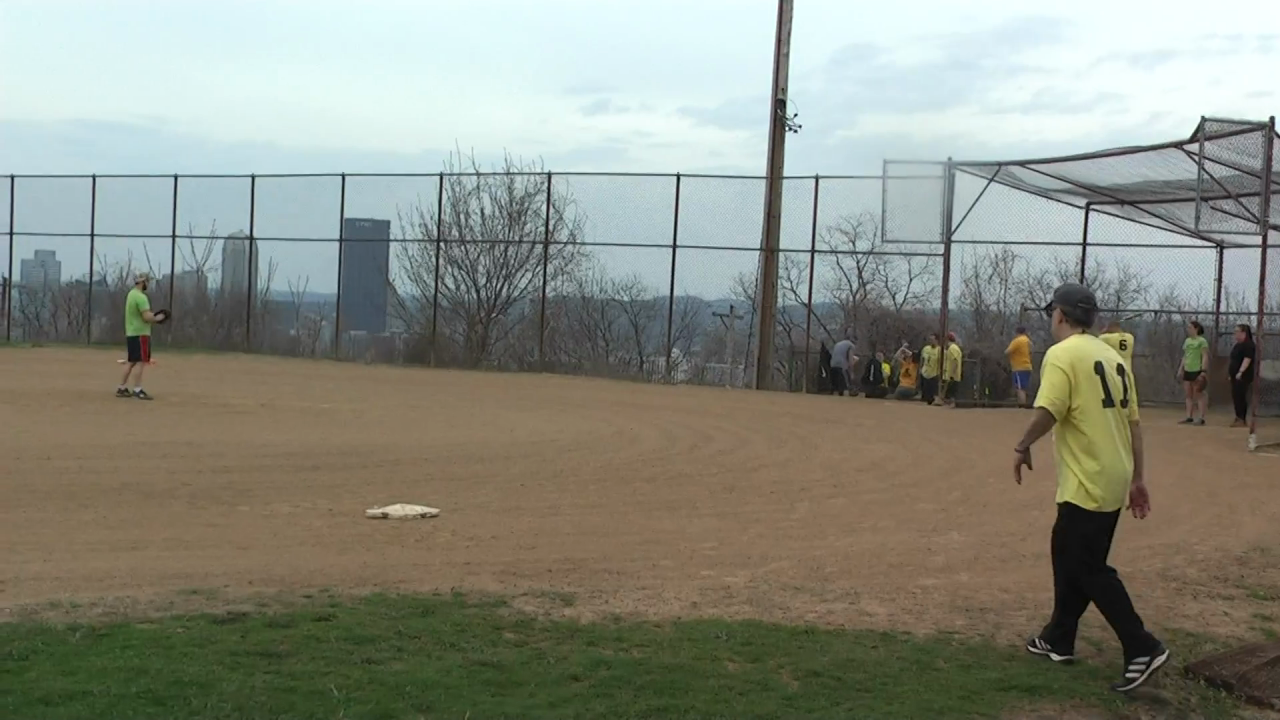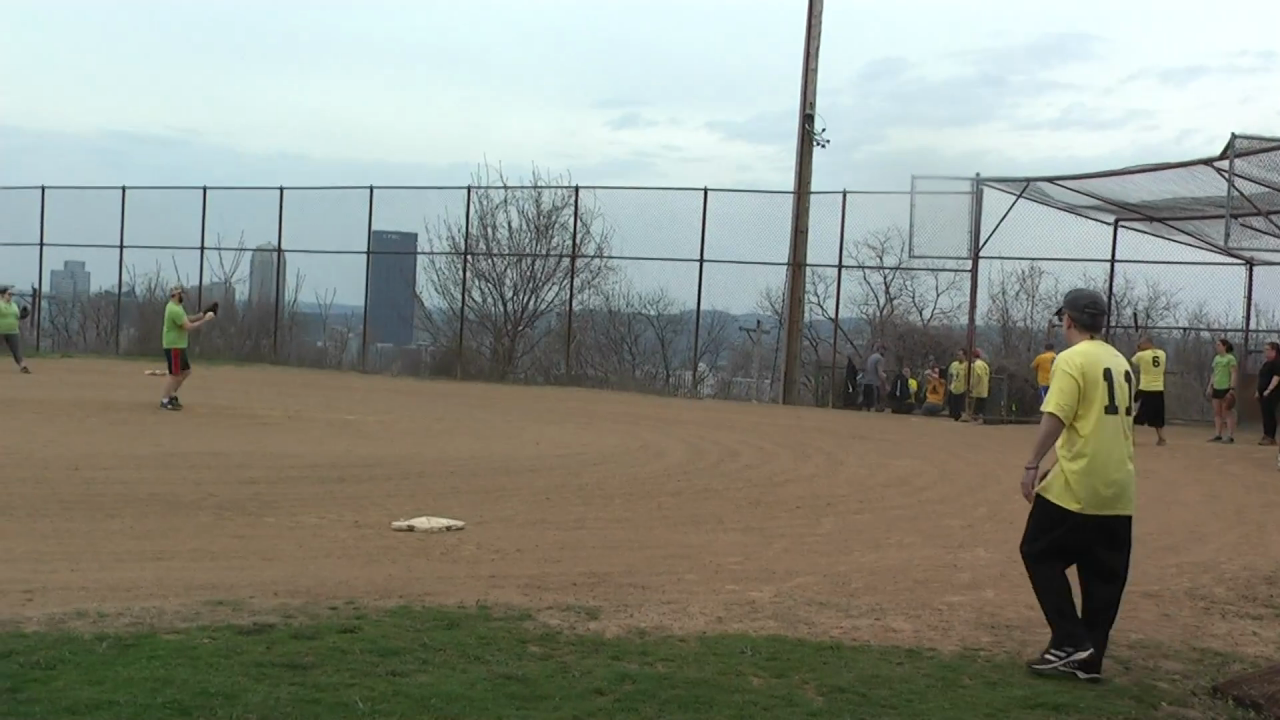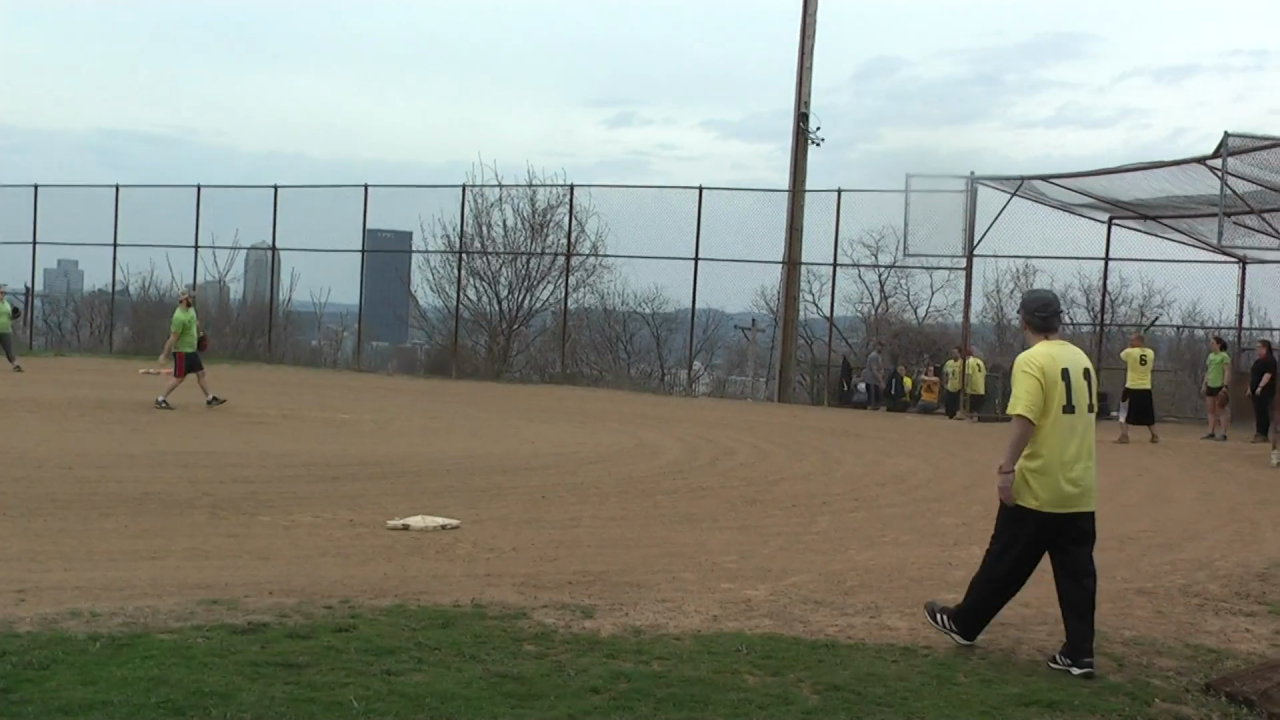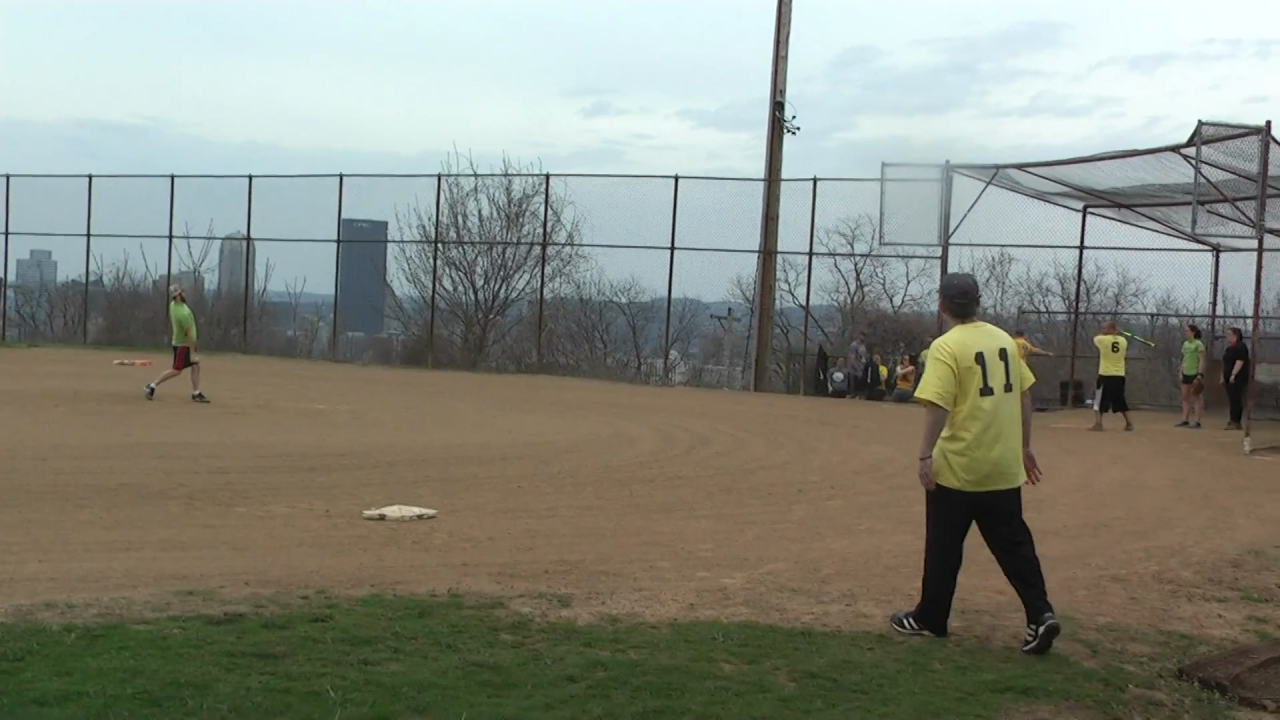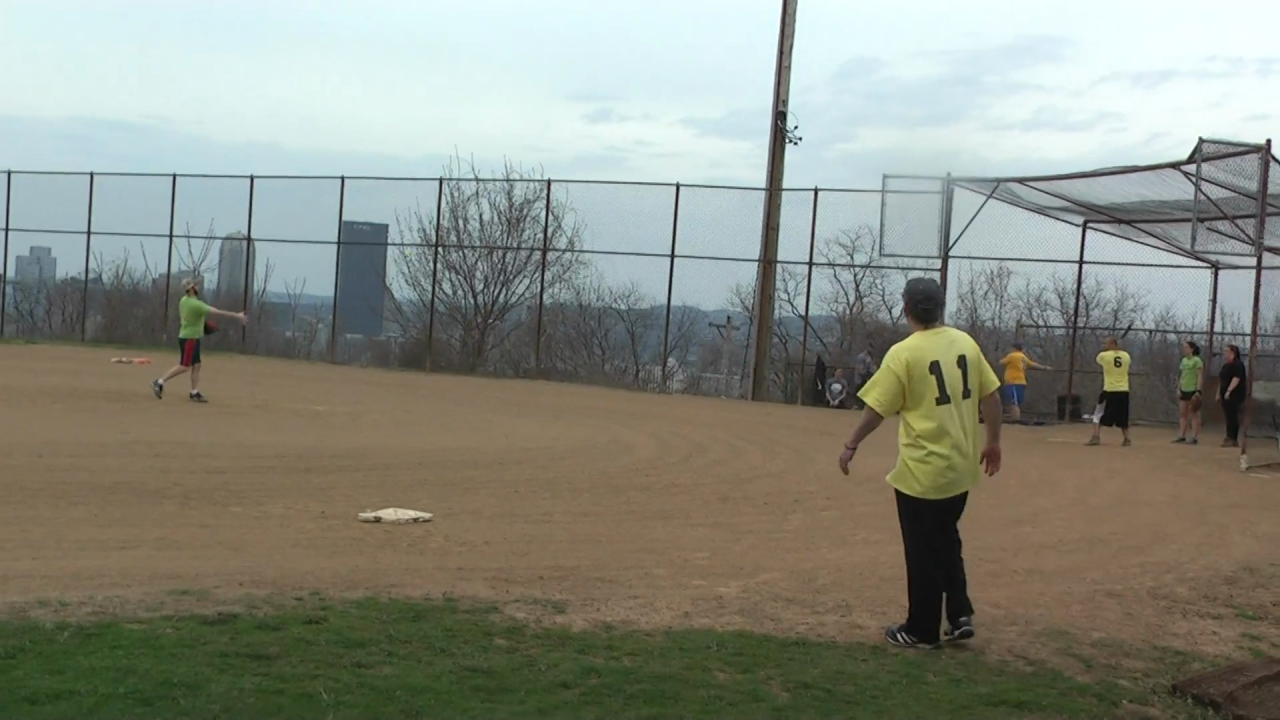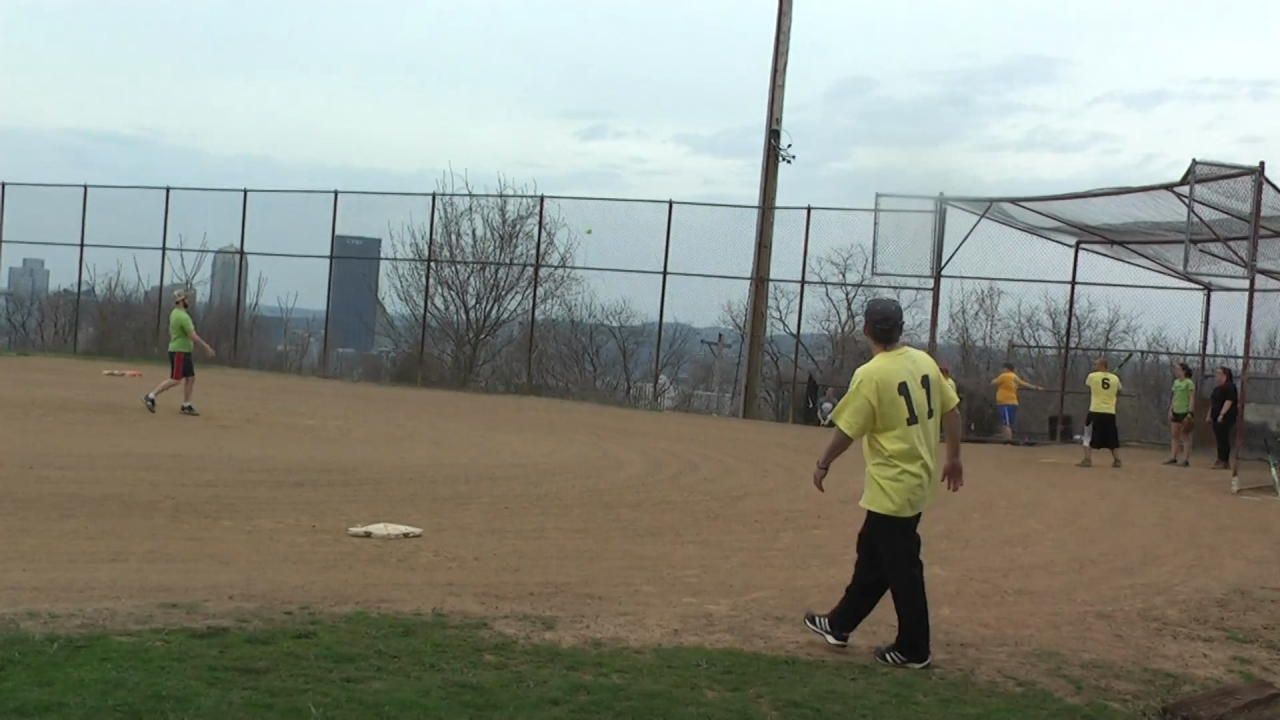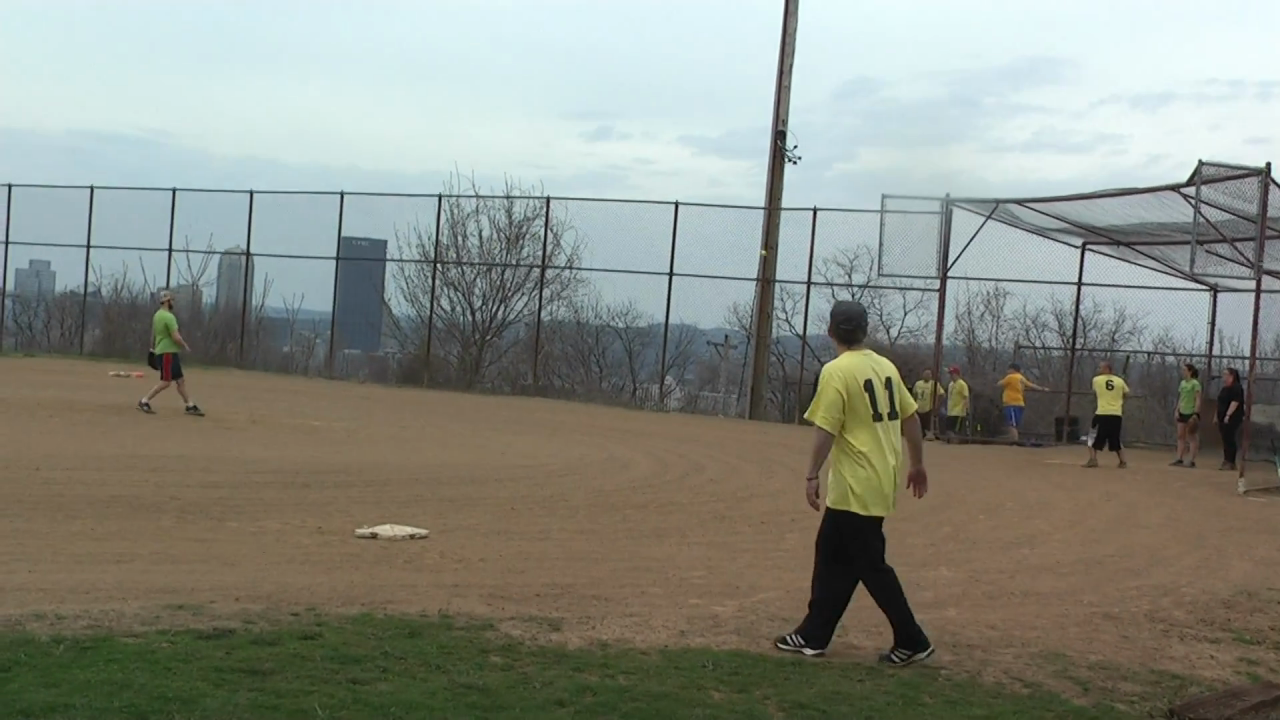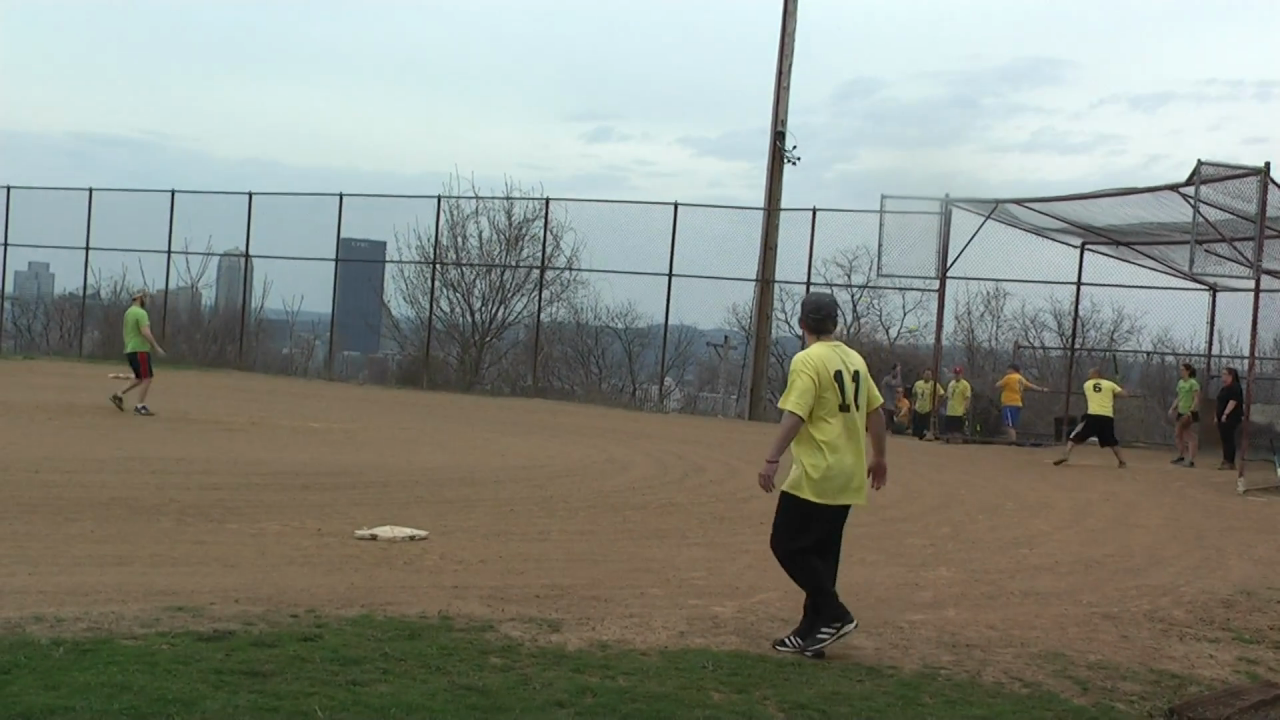
dt=0.3s
person 1, frame 1
left shoulder: (1062, 353)
right shoulder: (1112, 354)
left elbow: (1048, 412)
right elbow: (1131, 420)
left wrist: (1022, 447)
right wrist: (1137, 478)
left hip: (1086, 481)
right hip: (1116, 479)
left knee: (1087, 568)
right knee: (1070, 555)
left ankle: (1141, 647)
right ankle: (1058, 639)
person 1, frame 2
left shoulder: (1072, 358)
right shoulder: (1119, 360)
left elbow: (1055, 418)
left wrist: (1032, 466)
left hip: (1077, 485)
right hip: (1118, 488)
left knee: (1038, 552)
right knee: (1104, 575)
left ankle: (1071, 639)
right ankle: (1088, 657)
person 1, frame 3
left shoulder: (1031, 361)
right shoulder: (1080, 358)
left elbow: (1024, 420)
left wrist: (1006, 469)
left hip: (1037, 484)
right hip: (1078, 487)
left knee: (1004, 561)
right knee: (1076, 570)
left ankle: (964, 623)
right ankle: (1080, 653)
person 1, frame 4
left shoulder: (946, 346)
right shoulder: (1003, 338)
left elbow: (937, 406)
right elbow: (1025, 394)
left wrist: (926, 456)
right wrist: (1024, 447)
left hip: (957, 465)
right hip: (1004, 466)
left knee: (943, 546)
right knee: (1013, 543)
left ankle: (930, 618)
right ankle: (1041, 614)
person 1, frame 5
left shoulder: (904, 353)
right shoulder: (966, 342)
left elbow: (878, 407)
right elbow: (991, 396)
left wrist: (851, 446)
right wrist: (992, 441)
left hip: (922, 470)
right hip: (961, 467)
left knee: (923, 551)
right knee: (946, 545)
left ankle: (923, 629)
right ankle: (960, 614)
person 1, frame 6
left shoulder: (870, 374)
right shoulder: (925, 362)
left elbow: (847, 430)
right elbow: (950, 412)
left wrist: (823, 464)
right wrist: (953, 458)
left hip: (891, 487)
right hip: (918, 480)
left knee: (902, 566)
right knee: (871, 555)
left ankle: (913, 648)
right ankle: (840, 623)
person 1, frame 7
left shoulder: (836, 370)
right shoulder: (886, 366)
left elbow: (825, 429)
right elbow: (910, 418)
left wrist: (811, 476)
right wrist: (916, 464)
left hip: (856, 487)
right hip: (878, 483)
left knee: (870, 566)
right knee: (831, 557)
left ankle: (911, 640)
right ankle: (813, 635)
person 1, frame 8
left shoulder: (807, 360)
right shoulder: (854, 358)
left elbow: (794, 416)
right elbow: (875, 411)
left wrist: (771, 460)
right wrist: (878, 456)
left hip: (815, 476)
right hip: (847, 476)
left knee: (788, 545)
right knee: (821, 552)
left ankle: (833, 615)
right ankle: (812, 633)
